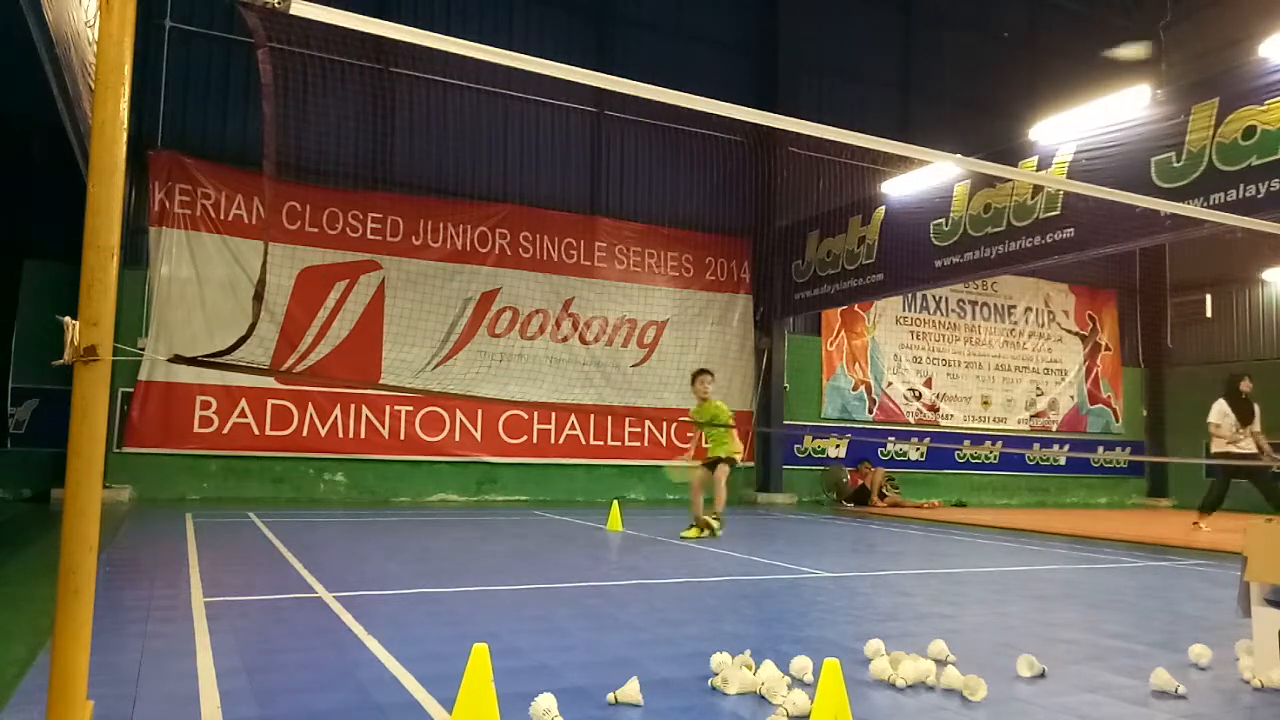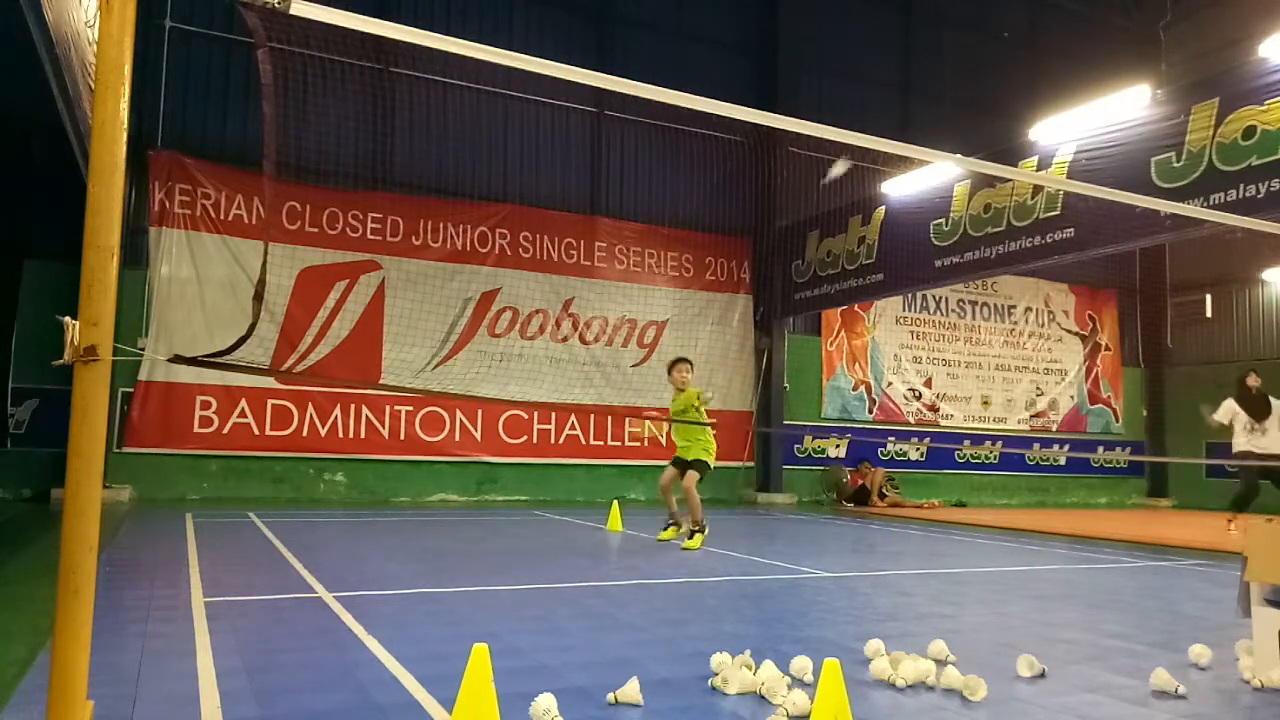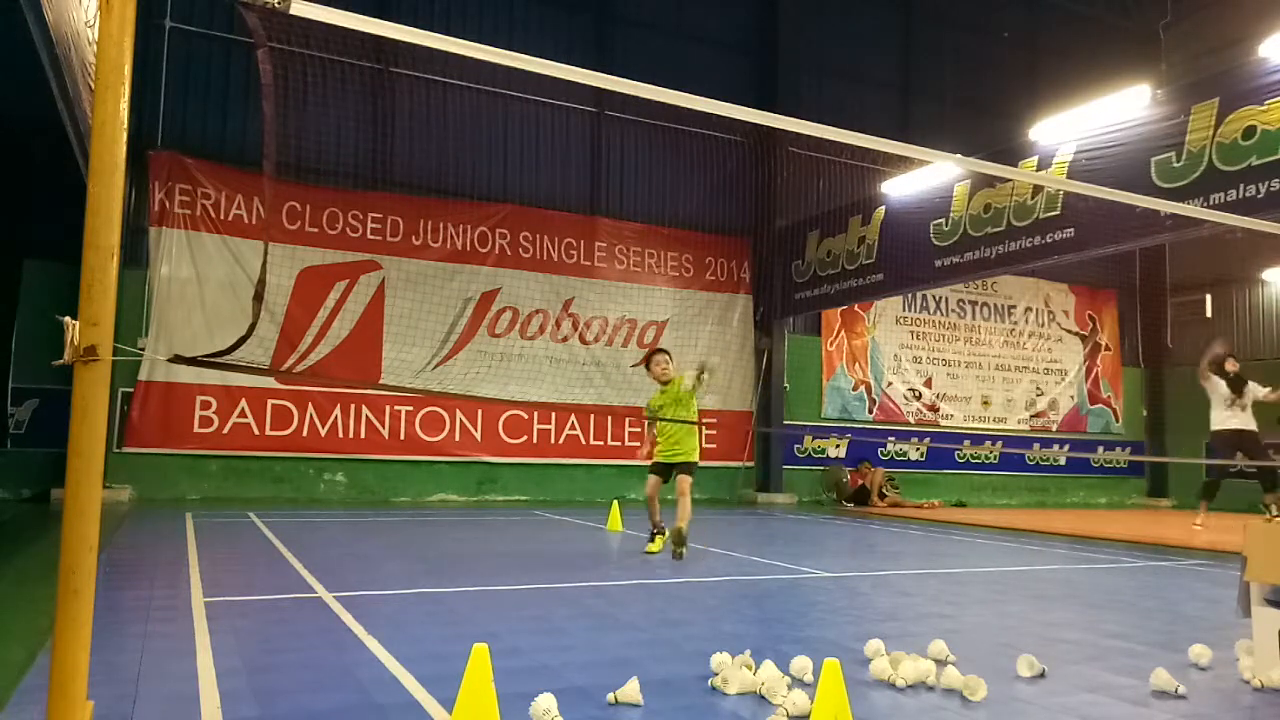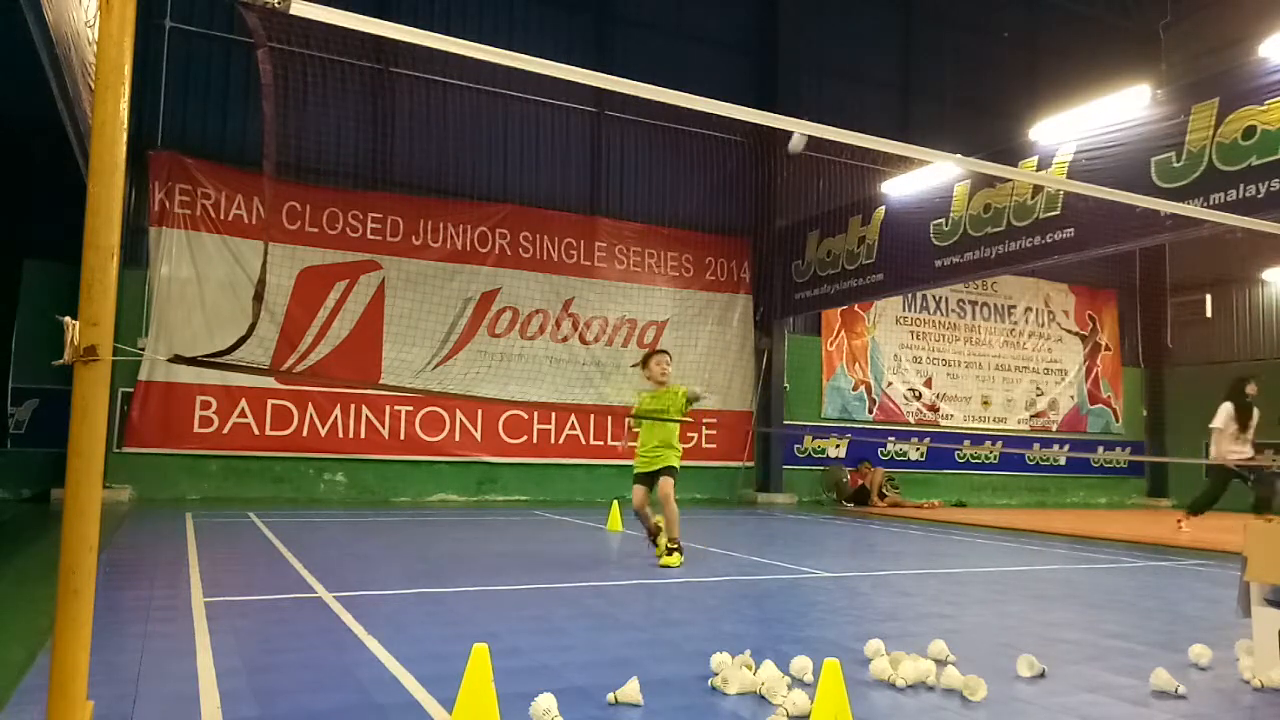
dt=0.3s
person 1, frame 1
left shoulder: (717, 407)
right shoulder: (695, 412)
left elbow: (731, 427)
left wrist: (736, 445)
right wrist: (692, 448)
left hip: (728, 451)
right hip: (714, 452)
left knee: (719, 478)
right knee: (696, 482)
left ankle: (716, 519)
right ankle: (698, 524)
person 1, frame 2
left shoulder: (693, 395)
right shoulder: (673, 403)
left elbow: (706, 396)
left wrist: (705, 398)
left hip: (702, 450)
right hip: (683, 451)
left knee: (687, 485)
right knee: (664, 483)
left ankle: (698, 528)
right ankle: (675, 522)
person 1, frame 3
left shoulder: (685, 385)
right shoulder: (654, 401)
left elbow: (699, 375)
left wrist: (701, 371)
right wrist: (645, 446)
left hip: (686, 451)
right hip: (664, 452)
left knee: (682, 489)
right knee: (650, 493)
left ankle: (679, 538)
right ankle: (658, 532)
person 1, frame 4
left shoulder: (678, 394)
right shoulder: (642, 400)
left elbow: (693, 398)
left wrist: (695, 395)
right wrist: (627, 441)
left hip: (668, 456)
right hip: (644, 459)
left knee: (665, 494)
right knee: (638, 504)
left ankle: (674, 546)
right ankle: (655, 532)
person 2, frame 1
left shoulder: (1253, 407)
right shoulder: (1222, 404)
left elbow: (1256, 433)
right elbow: (1212, 429)
right wrist: (1228, 437)
left hip: (1248, 453)
right hip: (1225, 453)
right knee: (1219, 488)
right ankle: (1200, 519)
person 2, frame 2
right shoulder: (1232, 403)
right elbow: (1216, 422)
right wrist: (1208, 417)
right hip: (1246, 452)
right knee: (1250, 487)
right ankle: (1232, 518)
person 2, frame 3
left shoulder: (1249, 385)
right shoulder: (1214, 382)
right elbow: (1203, 371)
right wrist: (1212, 354)
left hip: (1247, 432)
right hip: (1222, 432)
right knee: (1216, 472)
right ankle: (1201, 513)
person 2, frame 4
left shoulder: (1254, 411)
right shoulder: (1227, 407)
right elbow: (1216, 431)
right wrist: (1221, 455)
left hip: (1245, 457)
right hip: (1223, 460)
left knee: (1266, 484)
right knee: (1213, 492)
right ankle: (1184, 518)
